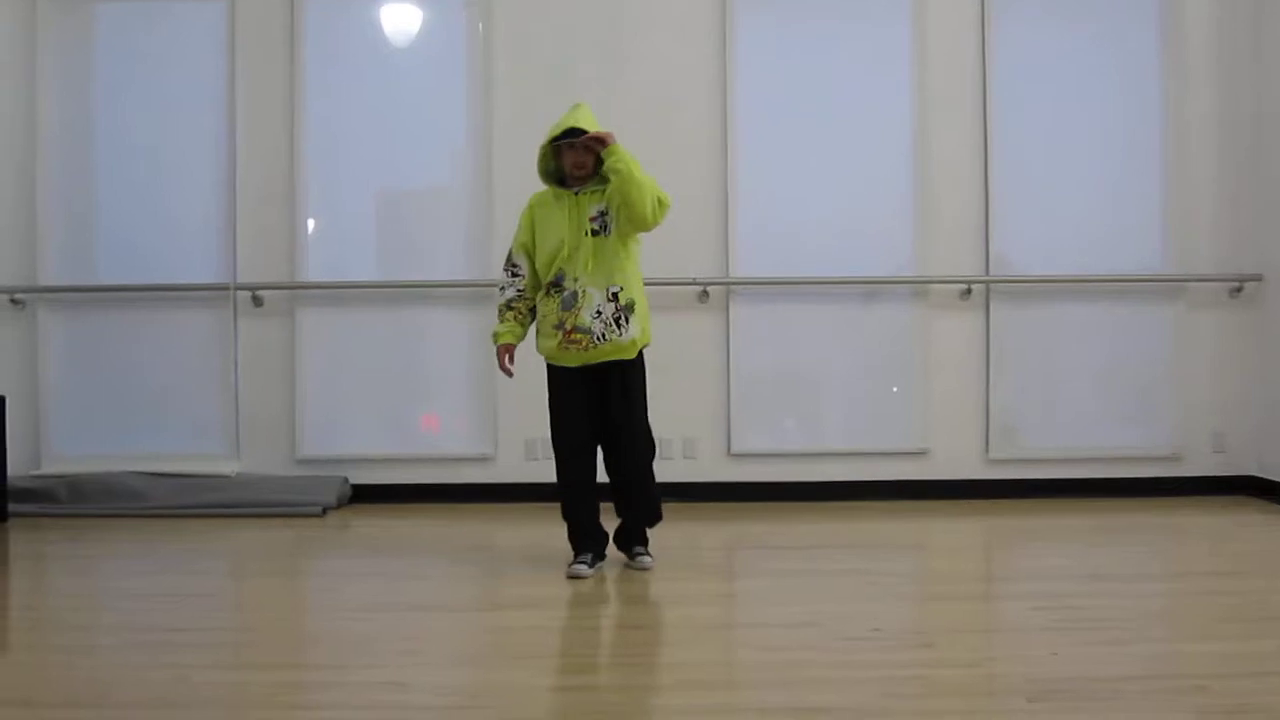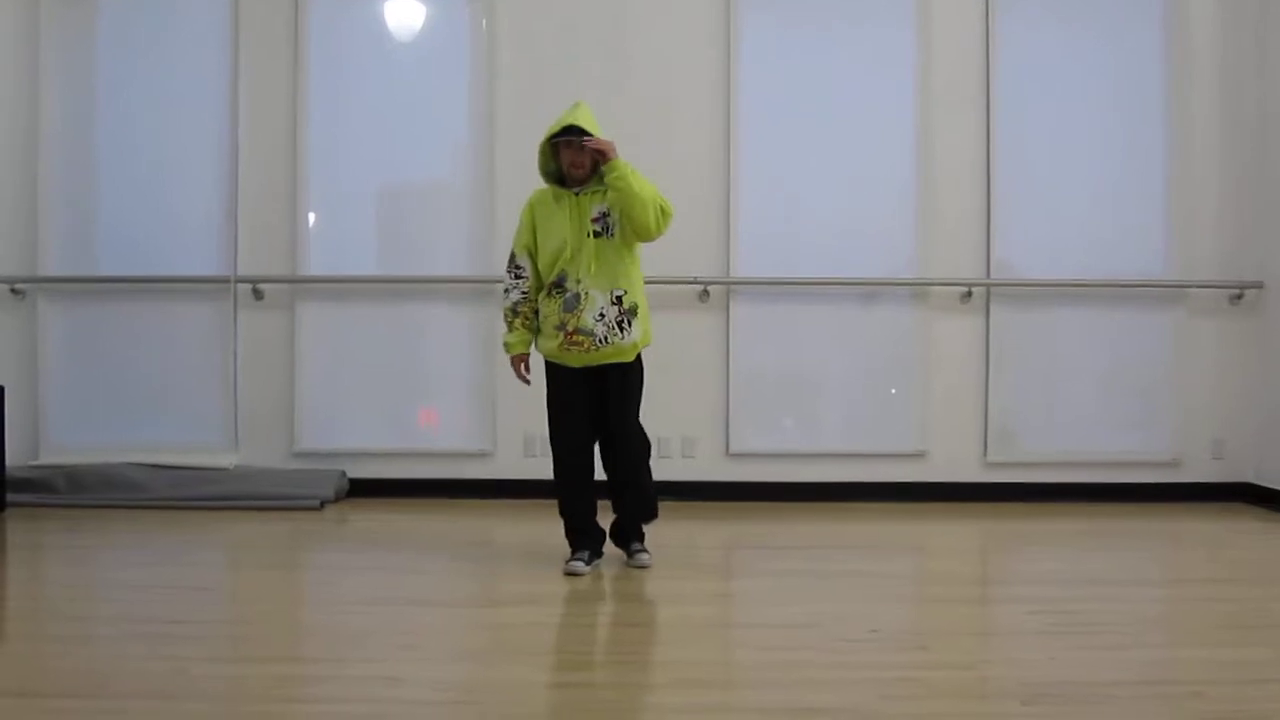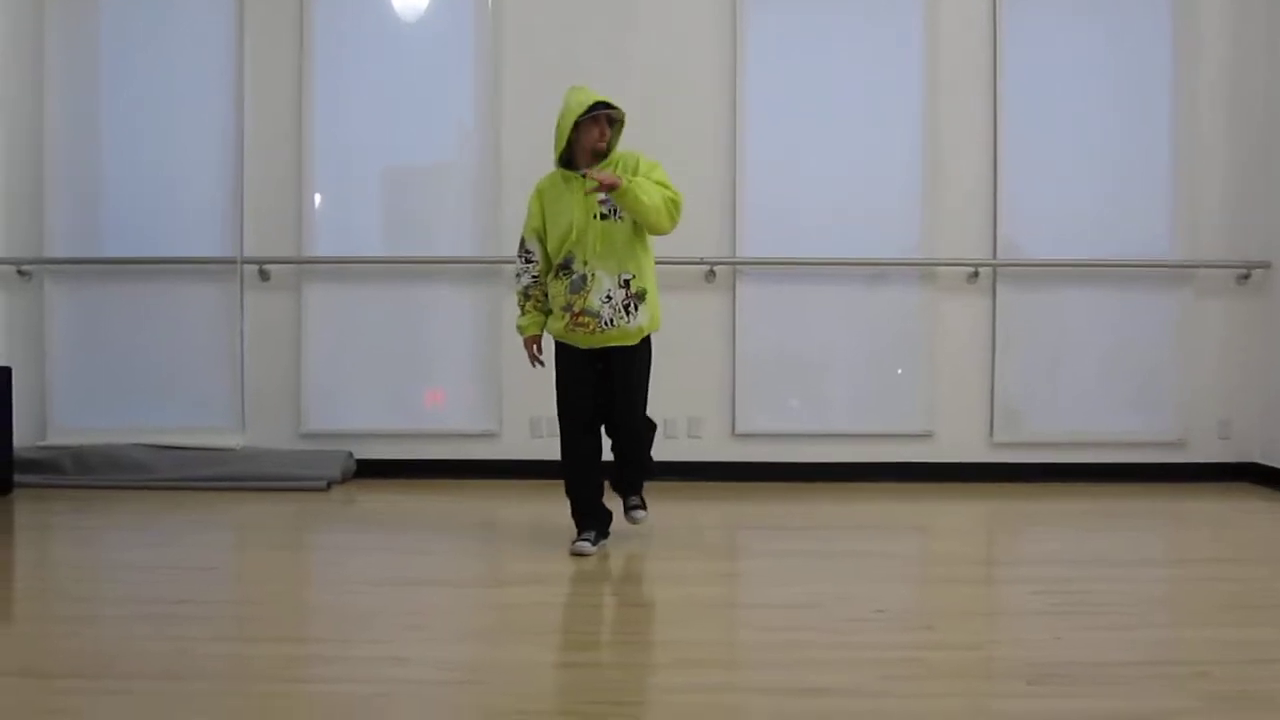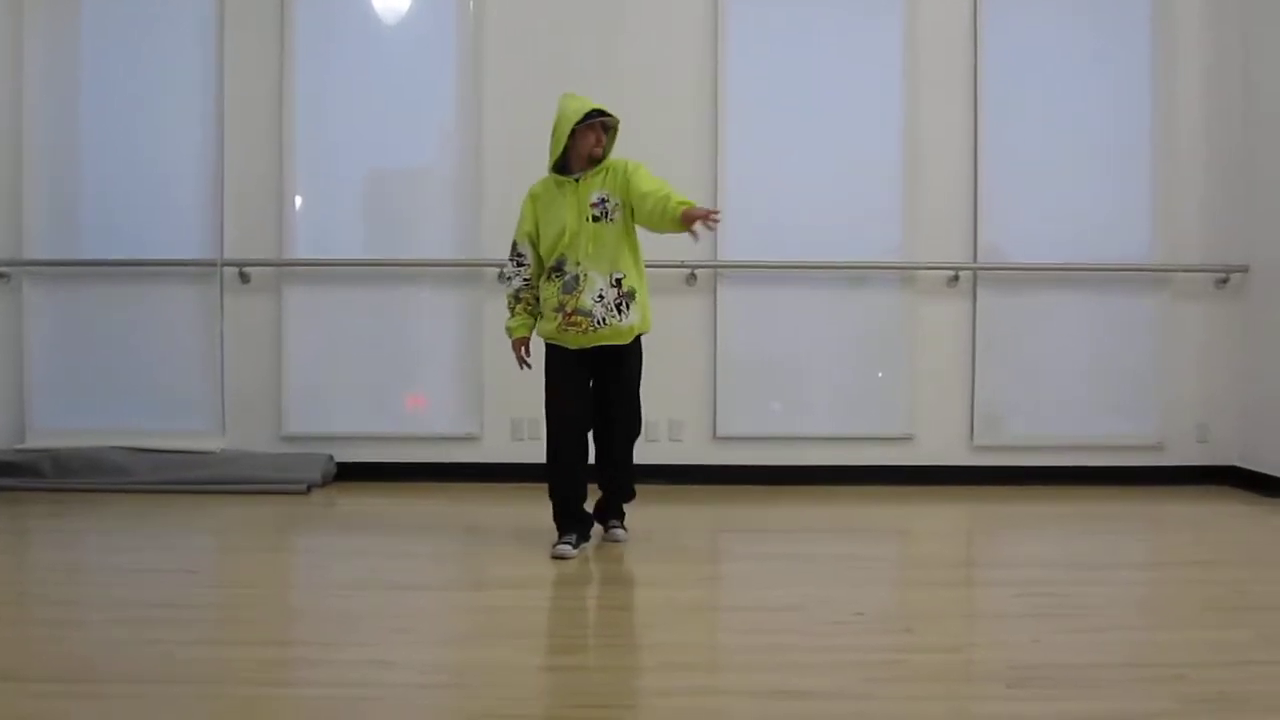
dt=0.3s
person 1, frame 1
left shoulder: (619, 193)
right shoulder: (540, 206)
left elbow: (651, 210)
right elbow: (519, 275)
left wrist: (615, 154)
right wrist: (508, 331)
left hip: (620, 348)
right hip: (564, 353)
left knee: (630, 445)
right knee: (573, 452)
left ankle: (635, 535)
right ankle: (587, 544)
person 1, frame 2
left shoulder: (622, 193)
right shoulder: (539, 206)
left elbow: (654, 222)
right elbow: (521, 277)
left wrist: (616, 166)
right wrist: (518, 339)
left hip: (620, 348)
right hip: (563, 353)
left knee: (626, 443)
right knee: (571, 450)
left ankle: (631, 530)
right ankle: (584, 541)
person 1, frame 3
left shoulder: (634, 168)
right shoulder: (548, 190)
left elbow: (665, 213)
right elbow: (532, 262)
left wrist: (622, 186)
right wrist: (531, 322)
left hip: (629, 329)
right hip: (573, 333)
left knee: (628, 420)
right knee: (578, 429)
left ankle: (631, 485)
right ankle: (590, 521)
person 1, frame 4
left shoulder: (624, 175)
right shoulder: (540, 195)
left elbow: (657, 199)
right elbow: (522, 265)
left wrist: (685, 212)
right wrist: (519, 325)
left hip: (620, 331)
right hip: (564, 335)
left knee: (620, 427)
right knee: (565, 432)
left ankle: (613, 509)
right ankle: (571, 523)
